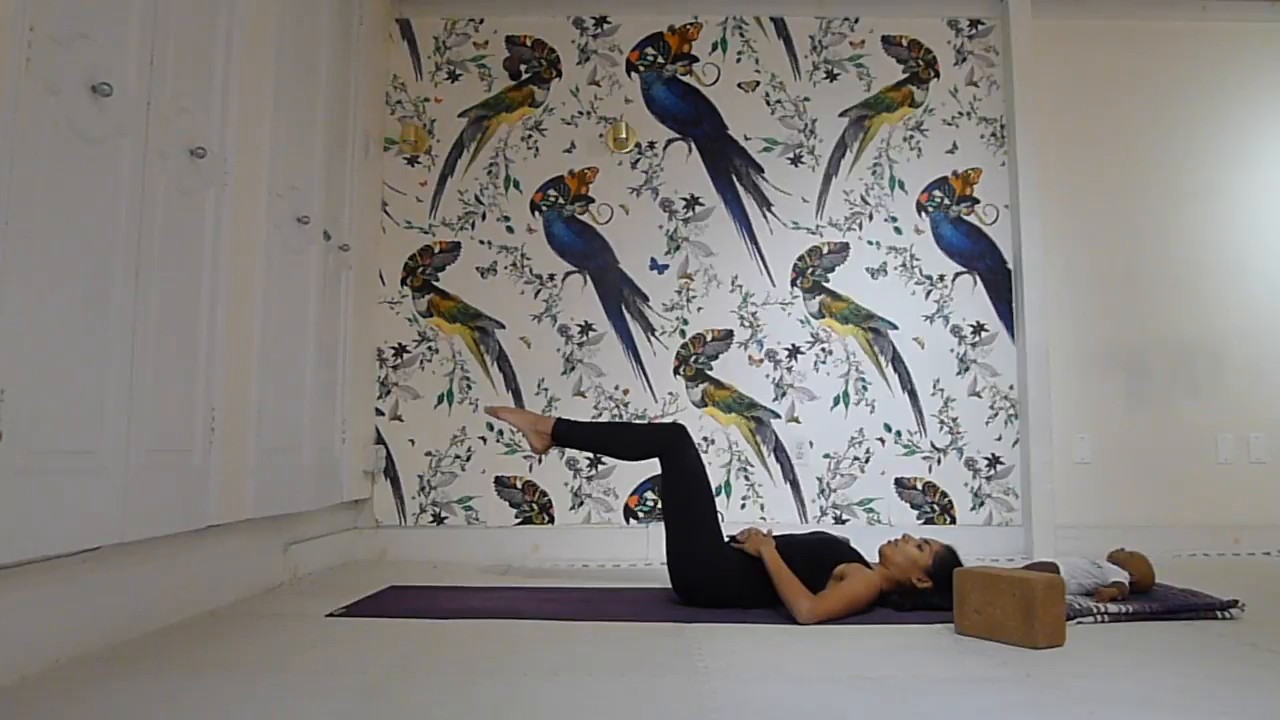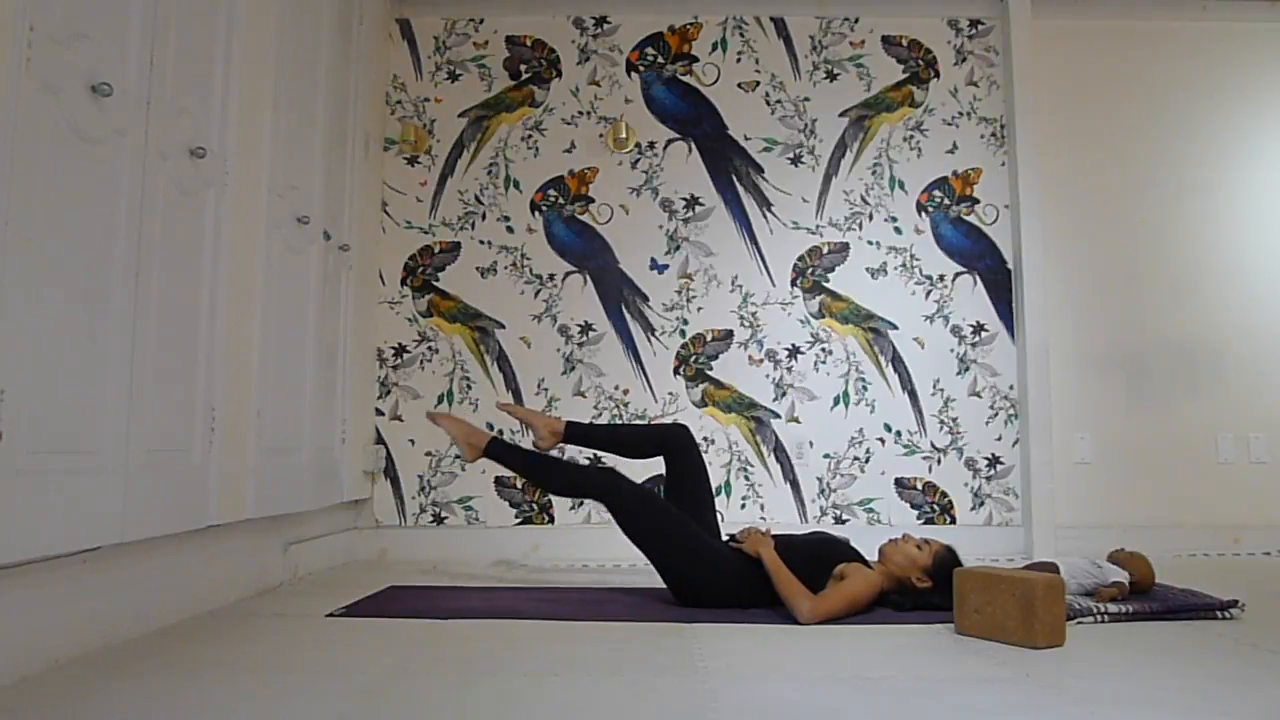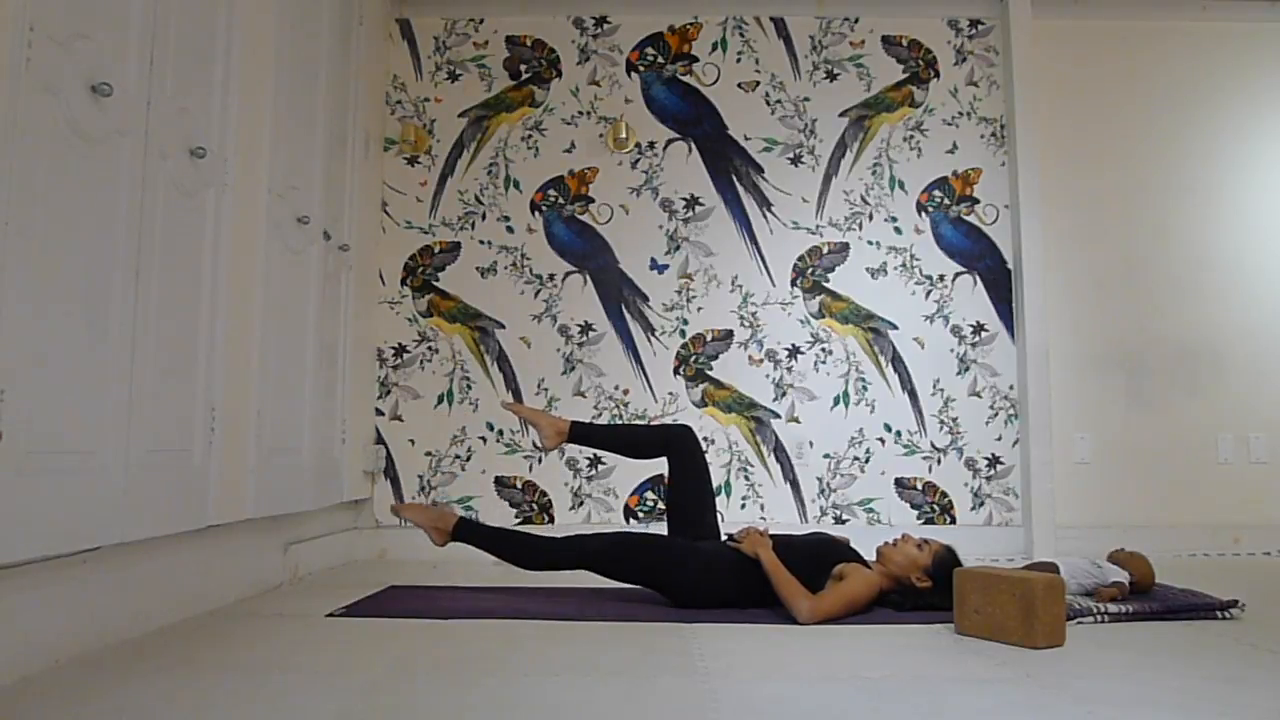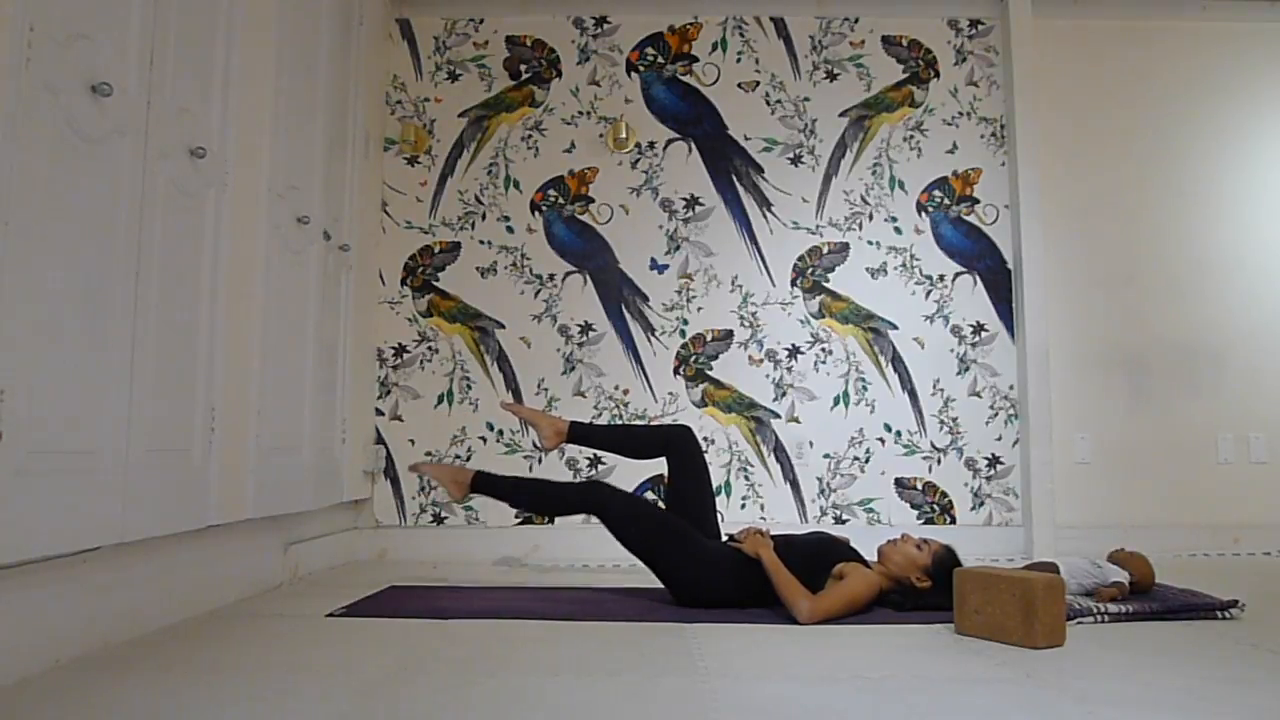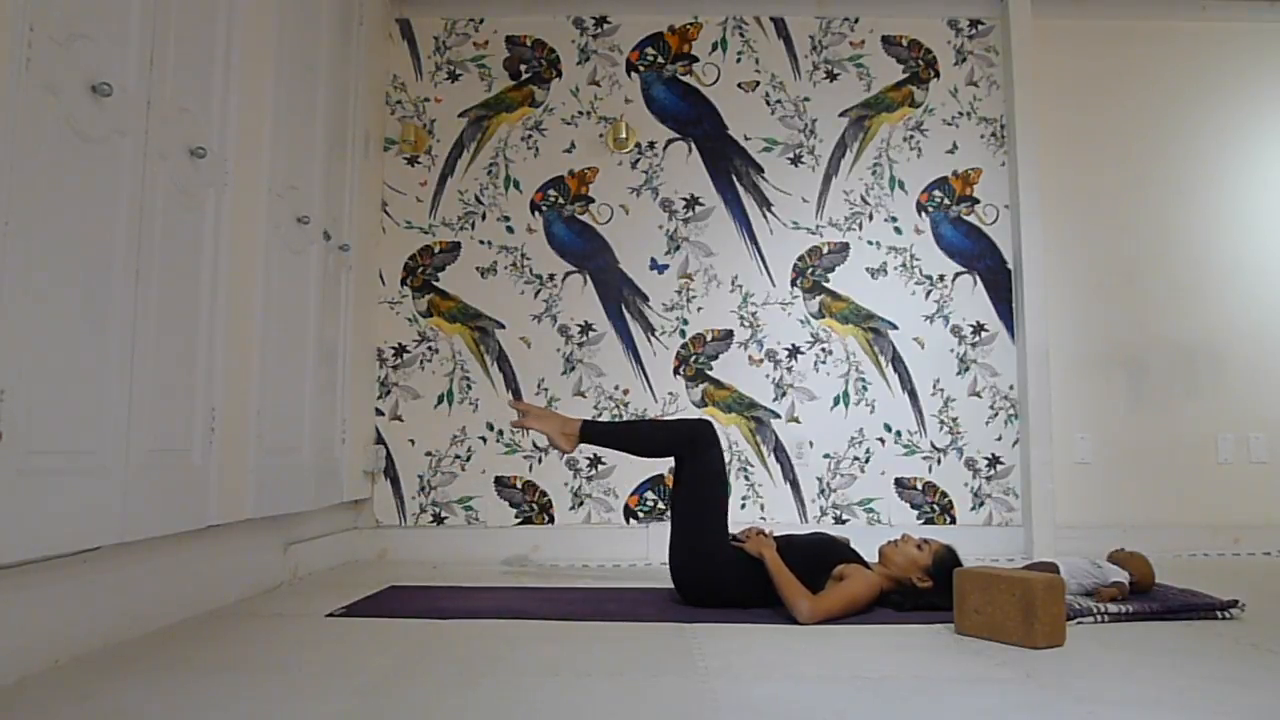
dt=1s
person 1, frame 1
left shoulder: (866, 586)
right shoulder: (860, 570)
left elbow: (807, 610)
left wrist: (766, 551)
right wrist: (761, 539)
left hip: (710, 577)
right hip: (720, 565)
left knee: (673, 439)
right knee: (673, 438)
left ankle: (551, 429)
right ankle: (552, 432)
person 1, frame 2
left shoulder: (866, 585)
right shoulder: (860, 568)
left elbow: (807, 609)
left wrist: (764, 551)
right wrist: (761, 538)
left hip: (714, 579)
right hip: (717, 558)
left knee: (607, 482)
right knee: (676, 438)
left ankle: (487, 446)
right ankle: (559, 431)
person 1, frame 3
left shoulder: (865, 585)
right shoulder: (855, 563)
left elbow: (807, 609)
left wrist: (762, 553)
right wrist: (759, 539)
left hip: (708, 577)
right hip: (711, 553)
left knee: (574, 549)
right knee: (679, 438)
left ankle: (455, 528)
right ankle: (565, 431)
person 1, frame 4
left shoulder: (866, 586)
right shoulder: (856, 565)
left elbow: (806, 609)
left wrist: (763, 552)
right wrist: (763, 537)
left hip: (711, 578)
right hip: (714, 558)
left knee: (599, 494)
right knee: (679, 438)
left ankle: (474, 483)
right ankle: (564, 431)
person 1, frame 5
left shoulder: (865, 586)
right shoulder: (858, 570)
left elbow: (807, 610)
left wrist: (767, 552)
right wrist: (764, 539)
left hip: (710, 575)
right hip: (715, 568)
left knee: (701, 434)
right knee: (693, 442)
left ankle: (578, 431)
right ankle: (578, 431)
